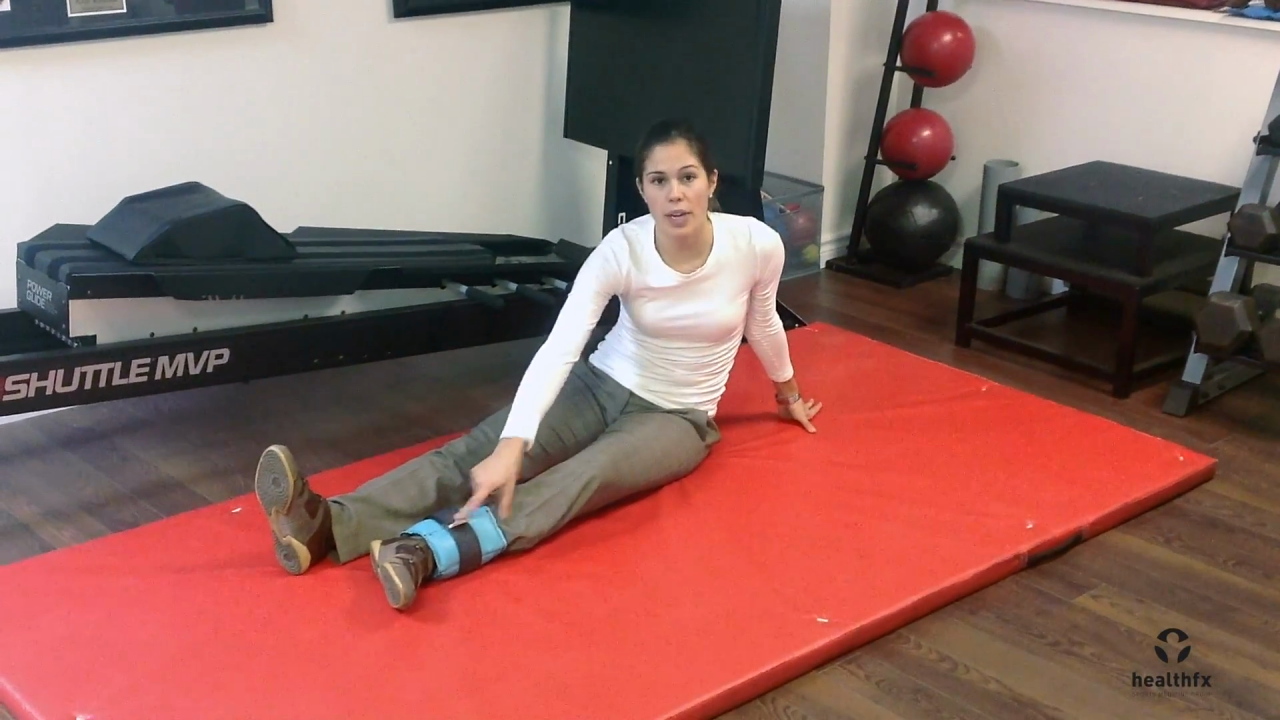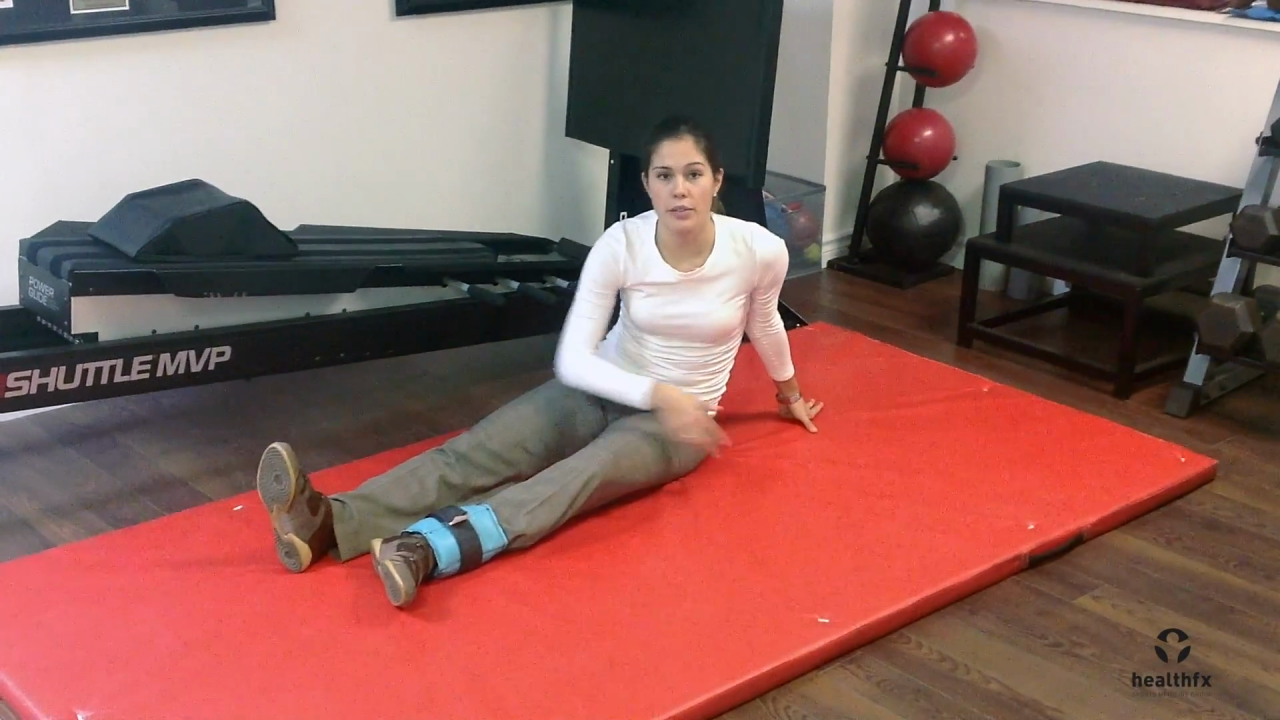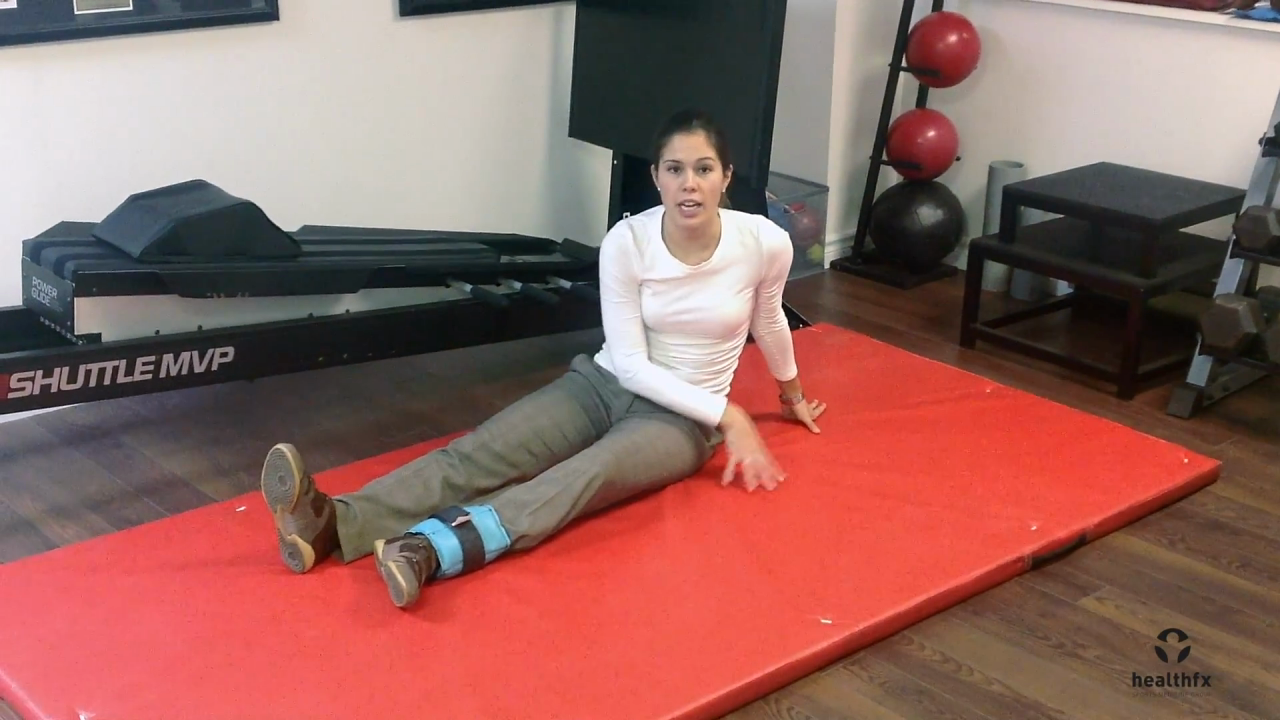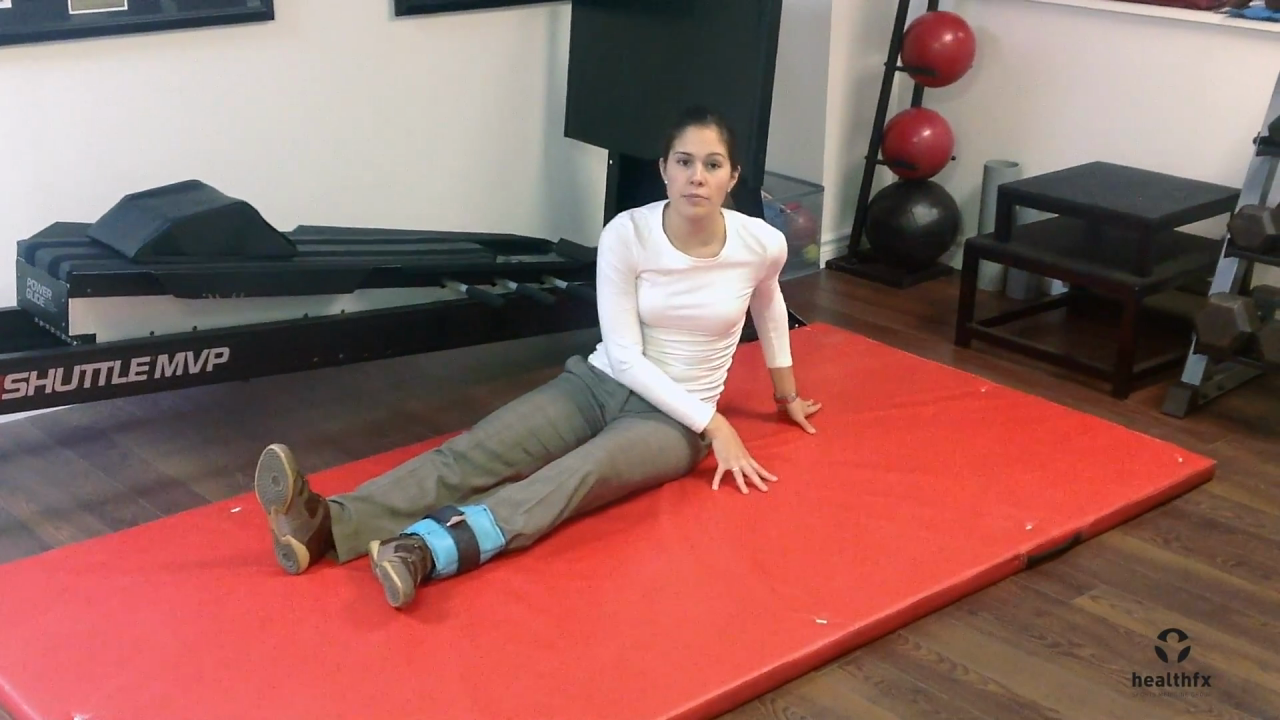
dt=0.3s
person 1, frame 1
left shoulder: (757, 245)
right shoulder: (621, 251)
left elbow: (762, 324)
right elbow: (557, 353)
left wrist: (788, 394)
right wrist: (511, 448)
left hip: (675, 419)
right hip: (600, 385)
left knee: (590, 473)
right knee: (476, 452)
left ankle: (427, 551)
right ankle: (325, 522)
person 1, frame 2
left shoulder: (760, 251)
right shoulder: (620, 246)
left elbow: (764, 324)
right elbow: (572, 360)
left wrist: (788, 393)
right wrist: (659, 393)
left hip: (680, 417)
right hip: (608, 392)
left knee: (592, 471)
right knee: (476, 450)
left ankle: (427, 549)
right ankle: (327, 521)
person 1, frame 3
left shoulder: (766, 244)
right shoulder: (626, 242)
left elbow: (768, 320)
right elbow: (630, 365)
left wrist: (792, 394)
right wrist: (727, 416)
left hip: (680, 420)
right hip: (604, 382)
left knee: (595, 472)
right knee: (480, 451)
left ankle: (431, 550)
right ankle: (331, 522)
person 1, frame 4
left shoulder: (763, 244)
right shoulder: (626, 234)
right elbow: (625, 357)
left wrist: (785, 388)
right wrist: (714, 424)
left hip: (673, 420)
right hip: (598, 382)
left knee: (588, 469)
right knee: (476, 451)
left ankle: (426, 551)
right ankle: (327, 522)
